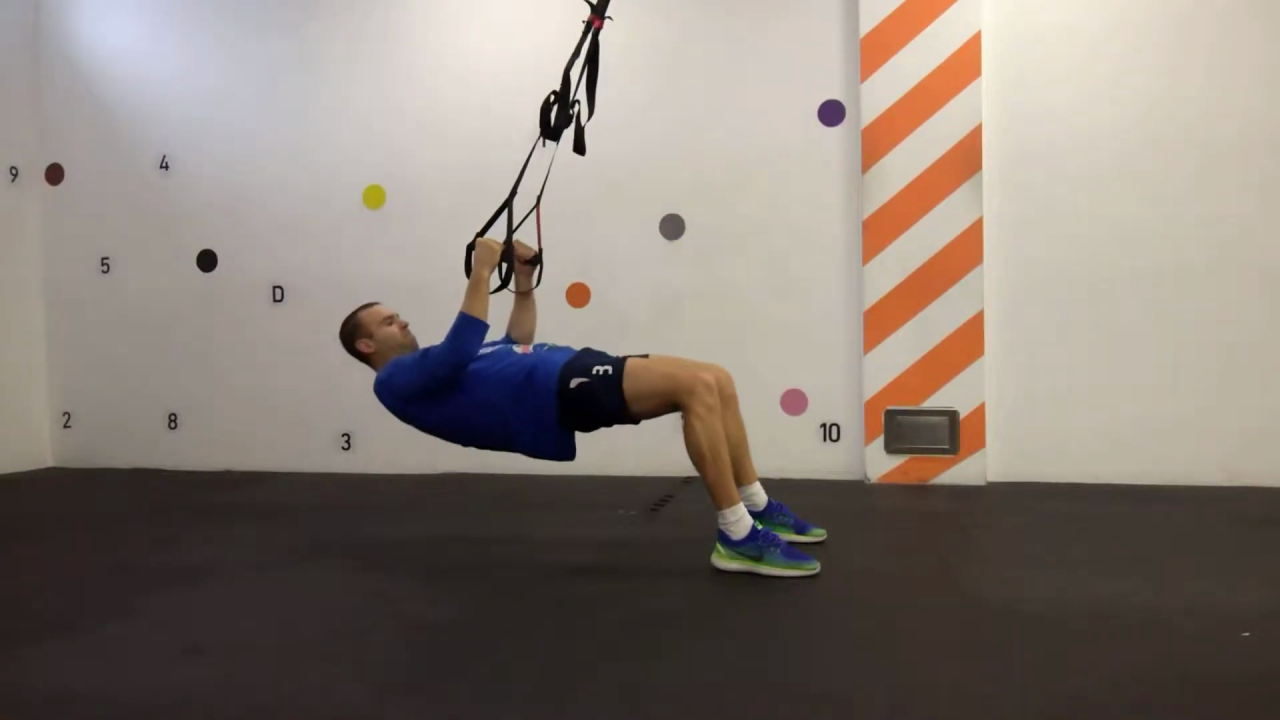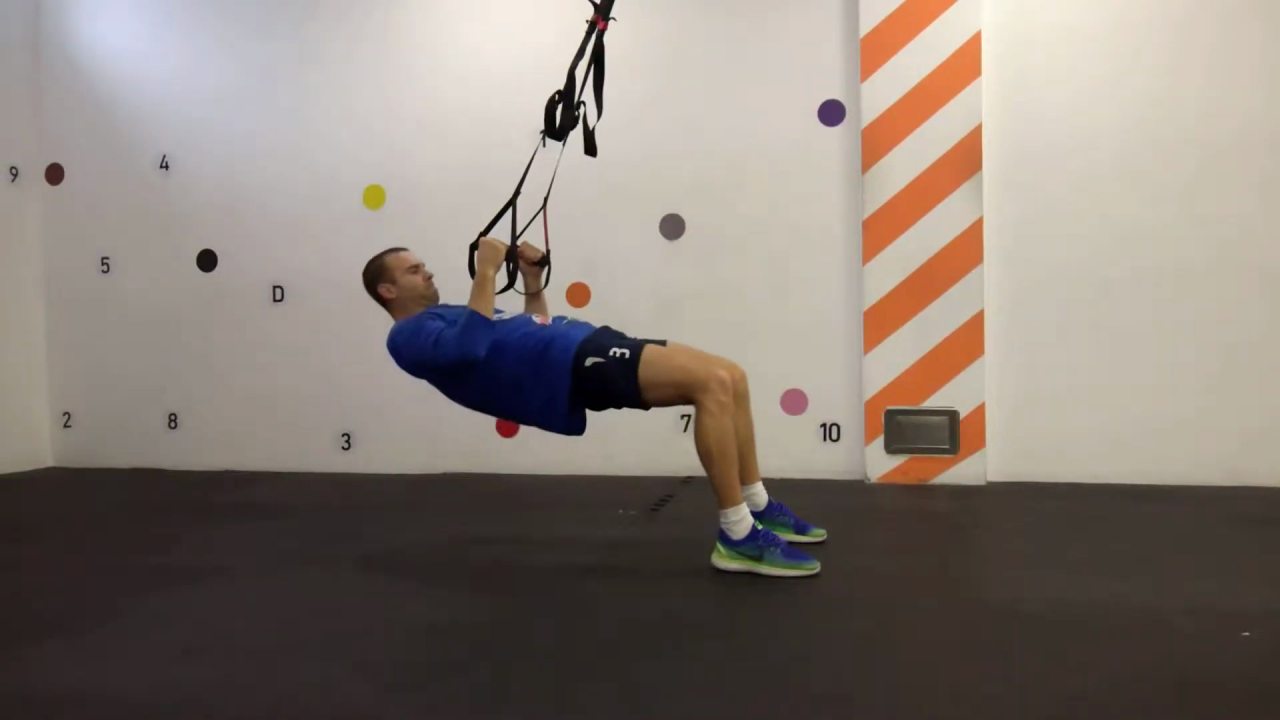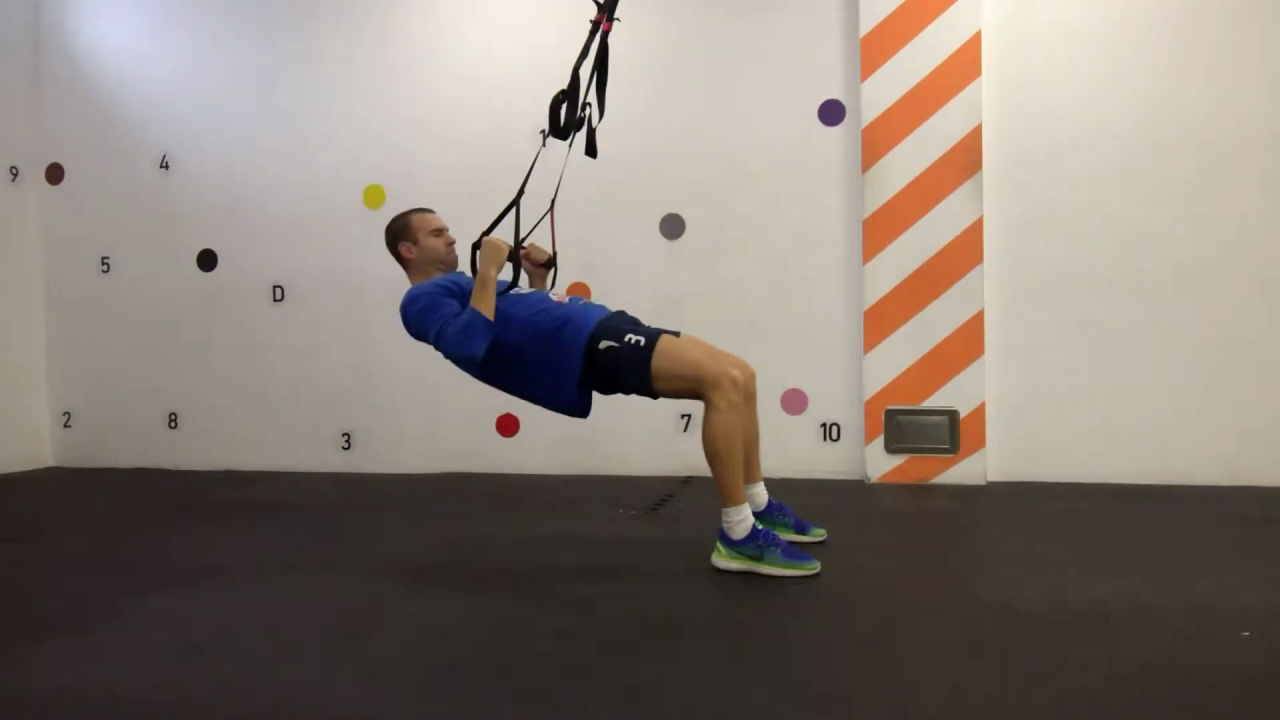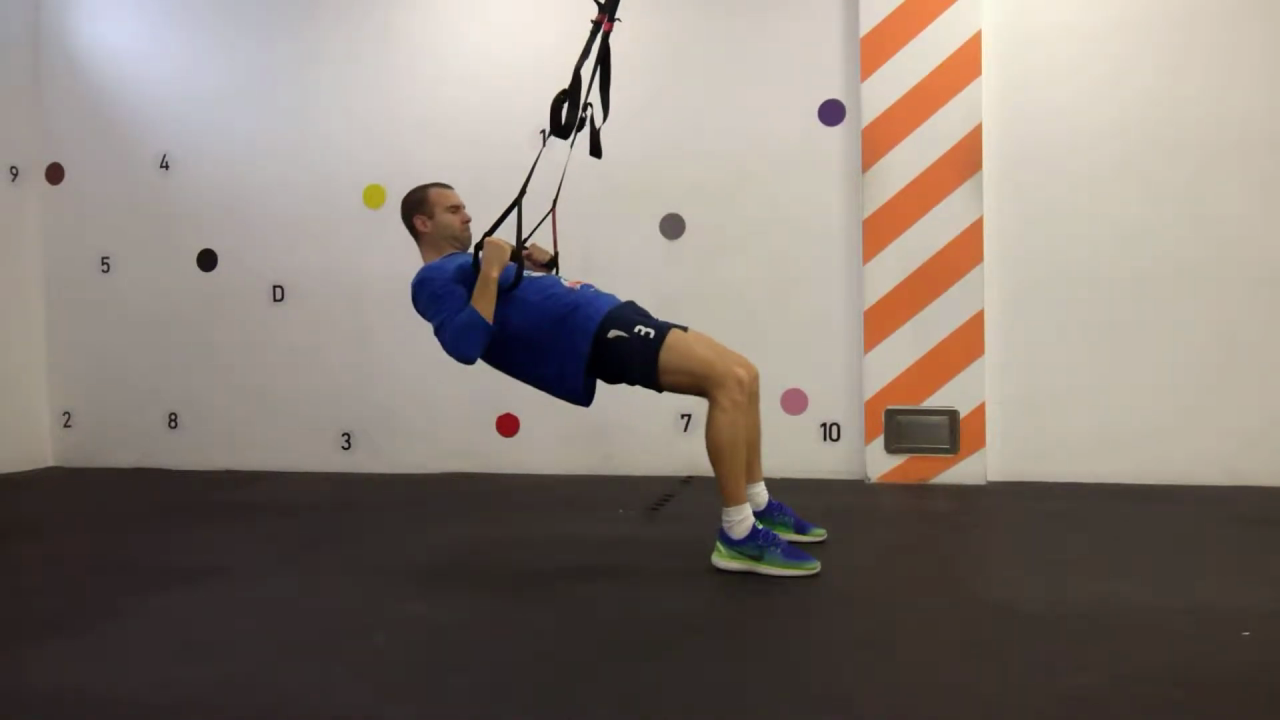
dt=0.3s
person 1, frame 1
left shoulder: (428, 374)
right shoulder: (398, 383)
left elbow: (515, 347)
right elbow: (460, 350)
left wrist: (524, 281)
right wrist: (481, 273)
left hip: (565, 374)
right hip: (555, 392)
left knee: (716, 380)
right knee: (698, 386)
left ankle: (758, 509)
right ankle: (738, 536)
person 1, frame 2
left shoulder: (439, 317)
right shoulder: (408, 337)
right elbow: (469, 348)
left wrist: (531, 282)
right wrist: (485, 272)
left hip: (583, 345)
right hip: (570, 364)
left knee: (730, 378)
right knee: (715, 384)
left ankle: (758, 508)
right ankle: (738, 536)
person 1, frame 3
left shoulder: (452, 287)
right shoulder: (422, 302)
right elbow: (469, 346)
left wrist: (538, 280)
right wrist: (488, 272)
left hip: (598, 328)
right hip: (583, 346)
left knee: (738, 376)
right knee: (725, 382)
left ankle: (758, 507)
right ankle: (738, 536)
person 1, frame 4
left shoulder: (462, 266)
right shoulder: (434, 280)
right elbow: (464, 345)
left wrist: (538, 272)
right wrist: (490, 271)
left hip: (604, 319)
right hip: (589, 334)
left knee: (741, 377)
right knee: (729, 381)
left ankle: (758, 507)
right ankle: (738, 536)
